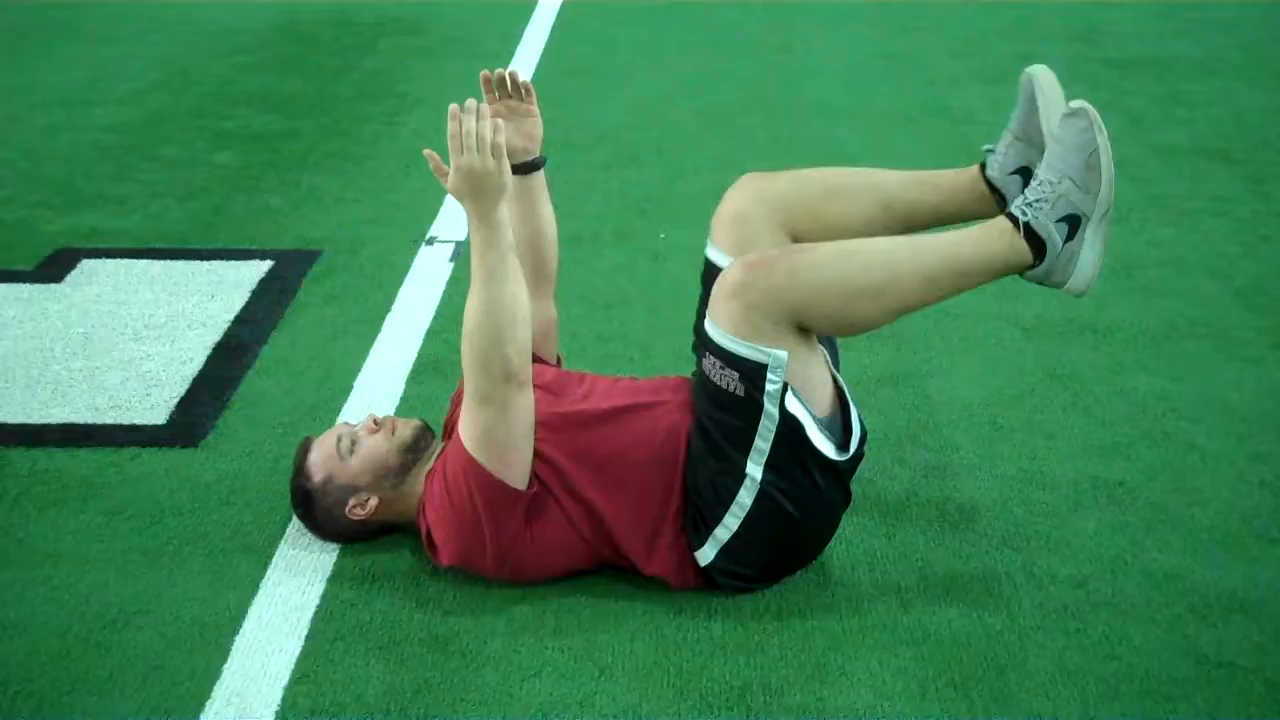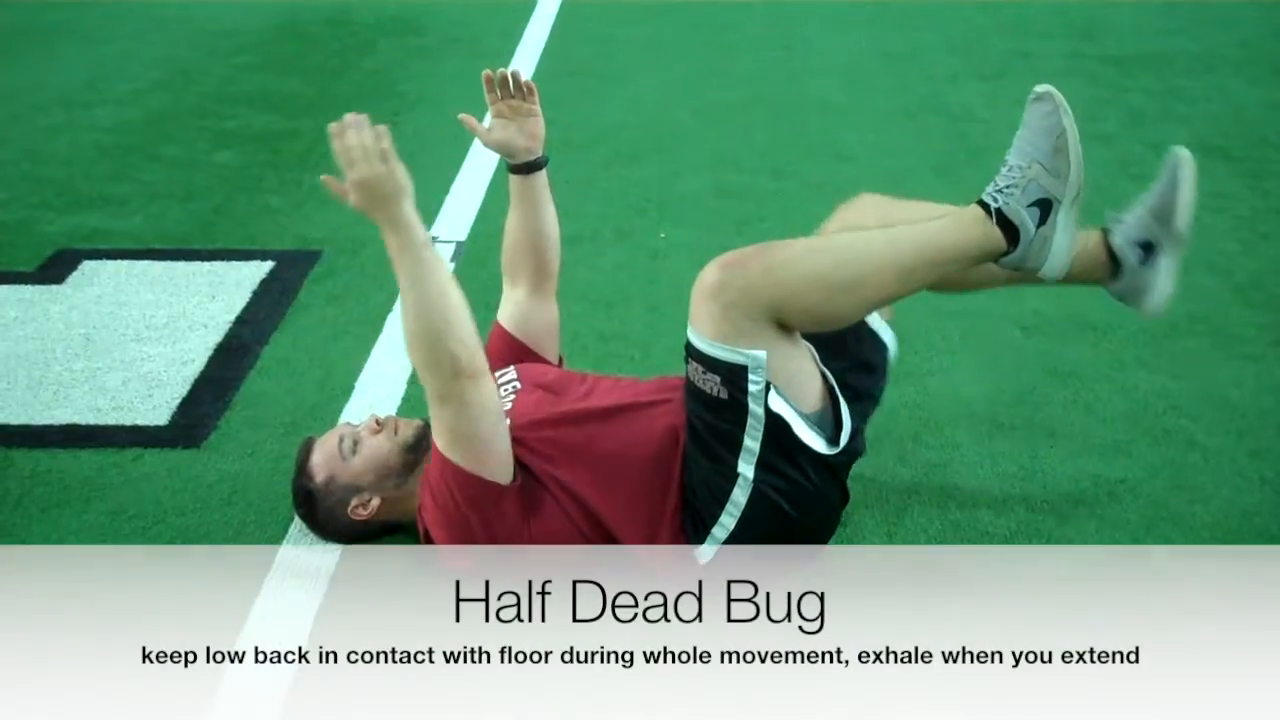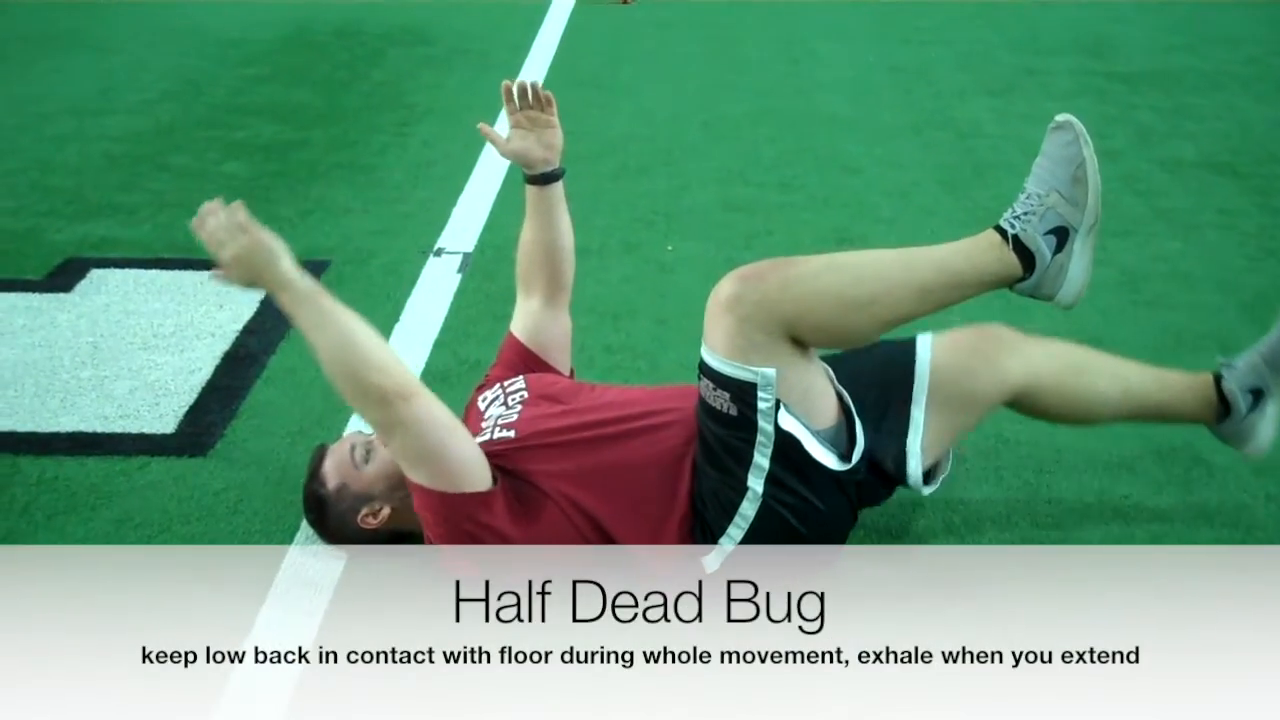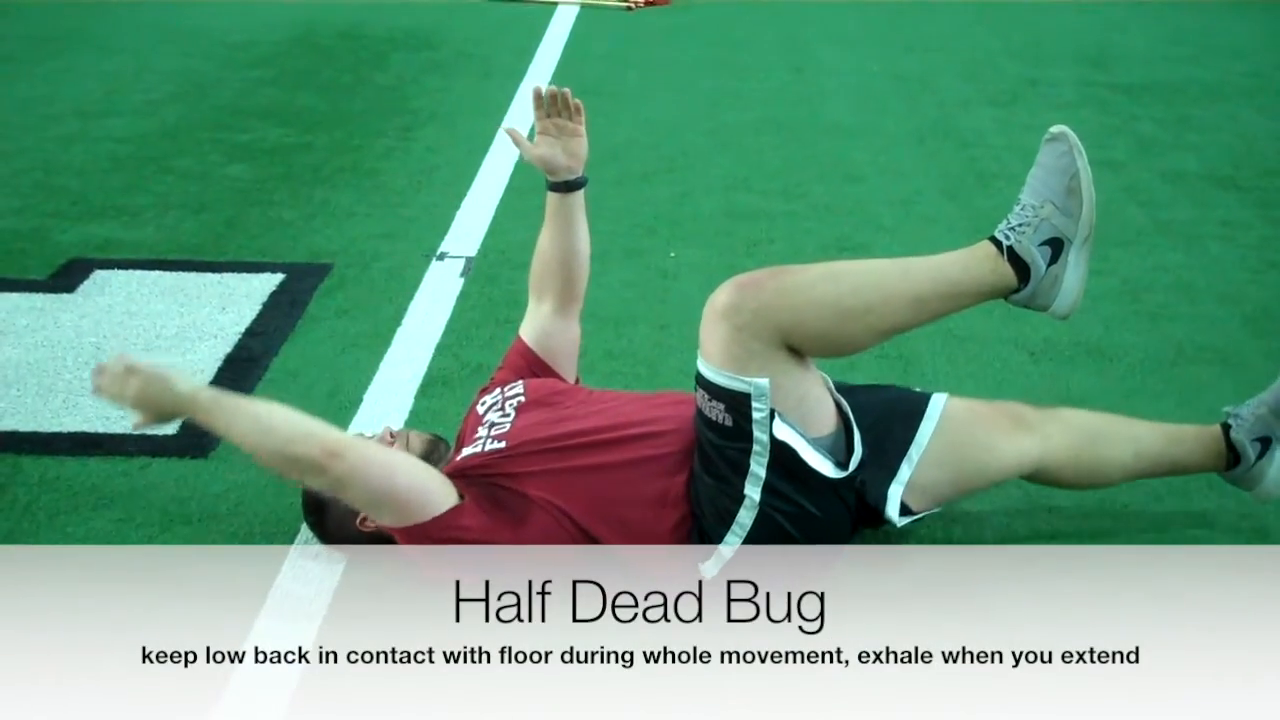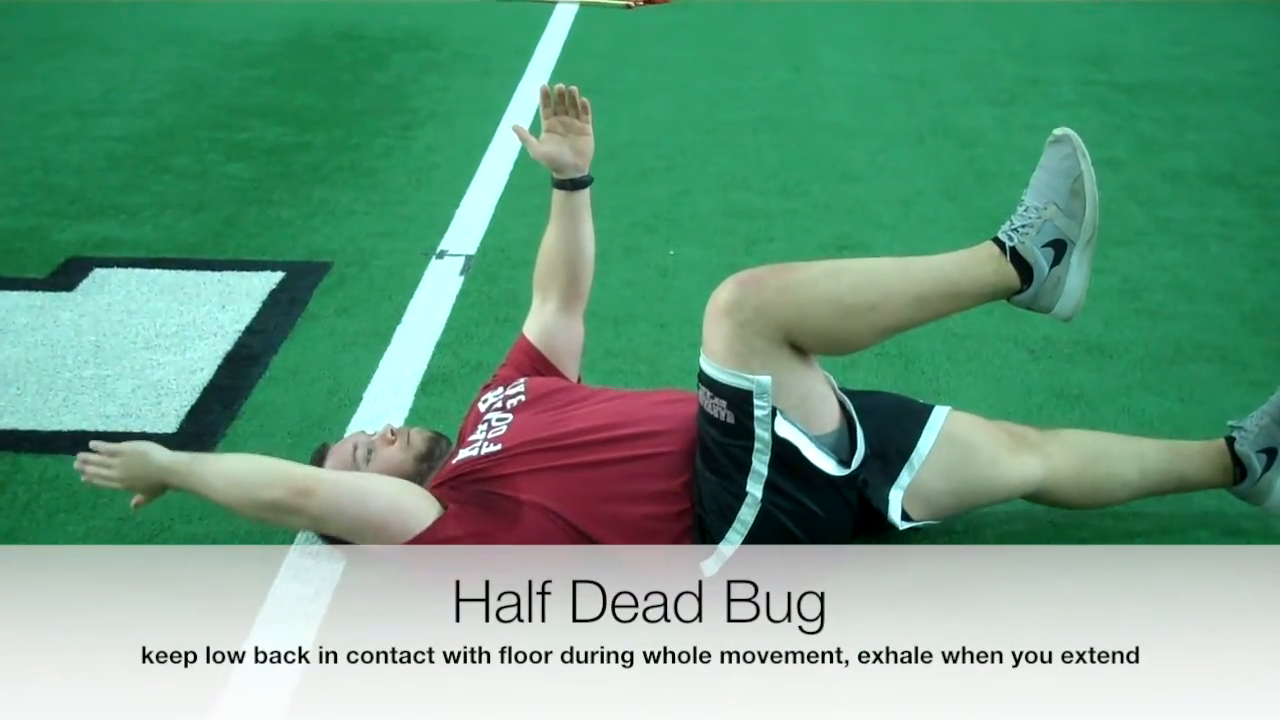
dt=0.5s
person 1, frame 1
left shoulder: (474, 424)
right shoulder: (465, 518)
left elbow: (532, 289)
right elbow: (503, 382)
left wrist: (524, 162)
right wrist: (484, 210)
left hip: (716, 428)
right hip: (749, 505)
left knee: (755, 203)
right knee: (758, 281)
left ankle: (999, 185)
right ankle: (1035, 237)
person 1, frame 2
left shoulder: (499, 390)
right shoulder: (463, 510)
left elbow: (532, 285)
right elbow: (454, 379)
left wrist: (526, 160)
right wrist: (397, 220)
left hip: (749, 434)
right hip: (749, 503)
left knee: (865, 221)
right knee: (733, 280)
left ankle: (1115, 256)
right ankle: (1008, 225)
person 1, frame 3
left shoulder: (501, 395)
right shoulder: (459, 517)
left elbow: (545, 293)
right elbow: (393, 395)
left wrist: (541, 175)
right wrist: (279, 272)
left hip: (775, 448)
right hip: (751, 513)
left knee: (1000, 353)
right knee: (746, 293)
right ankle: (1021, 248)
person 1, frame 4
left shoulder: (505, 402)
right shoulder: (447, 521)
left elbow: (558, 298)
right elbow: (323, 452)
left wrist: (564, 181)
right wrist: (184, 395)
left hip: (775, 458)
right hip: (744, 514)
left knee: (1024, 431)
right knee: (744, 305)
right ankle: (1017, 260)
person 1, frame 5
left shoulder: (507, 399)
right shoulder: (446, 520)
left elbow: (560, 298)
right elbow: (301, 495)
left wrist: (569, 180)
right wrist: (168, 463)
left hip: (777, 456)
right hip: (745, 512)
left knee: (1020, 453)
right knee: (745, 299)
right ankle: (1021, 261)
